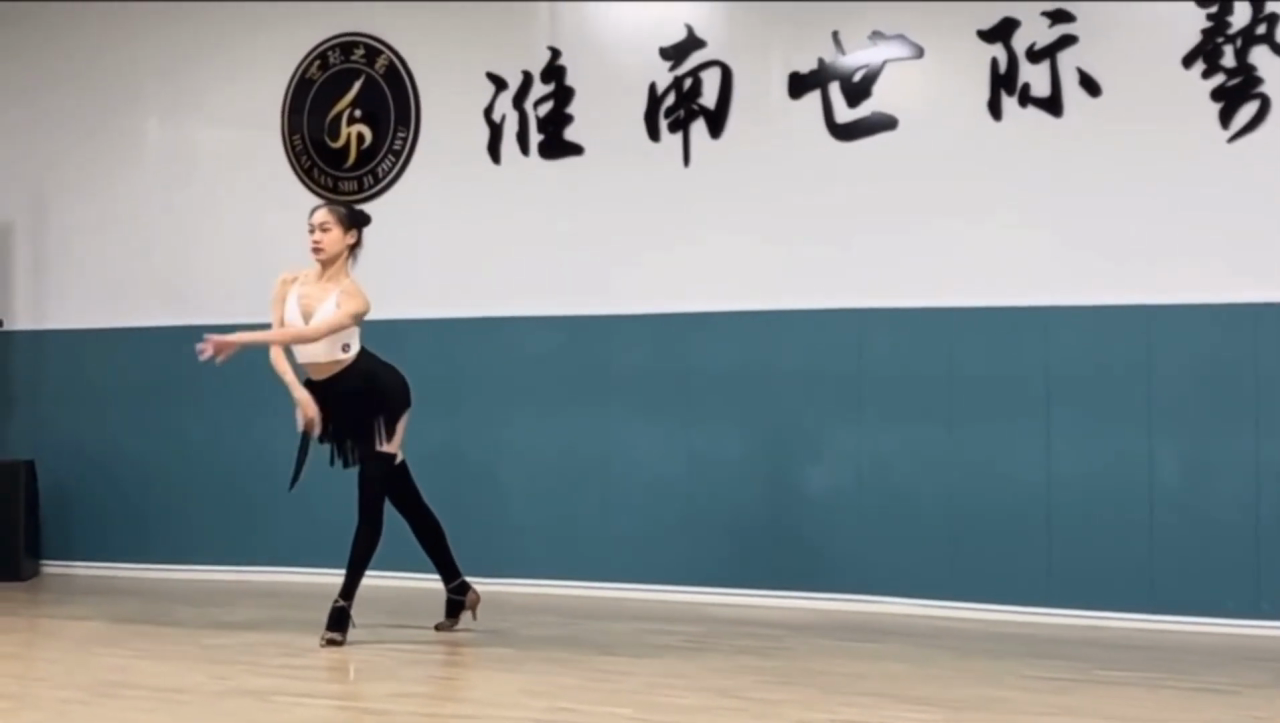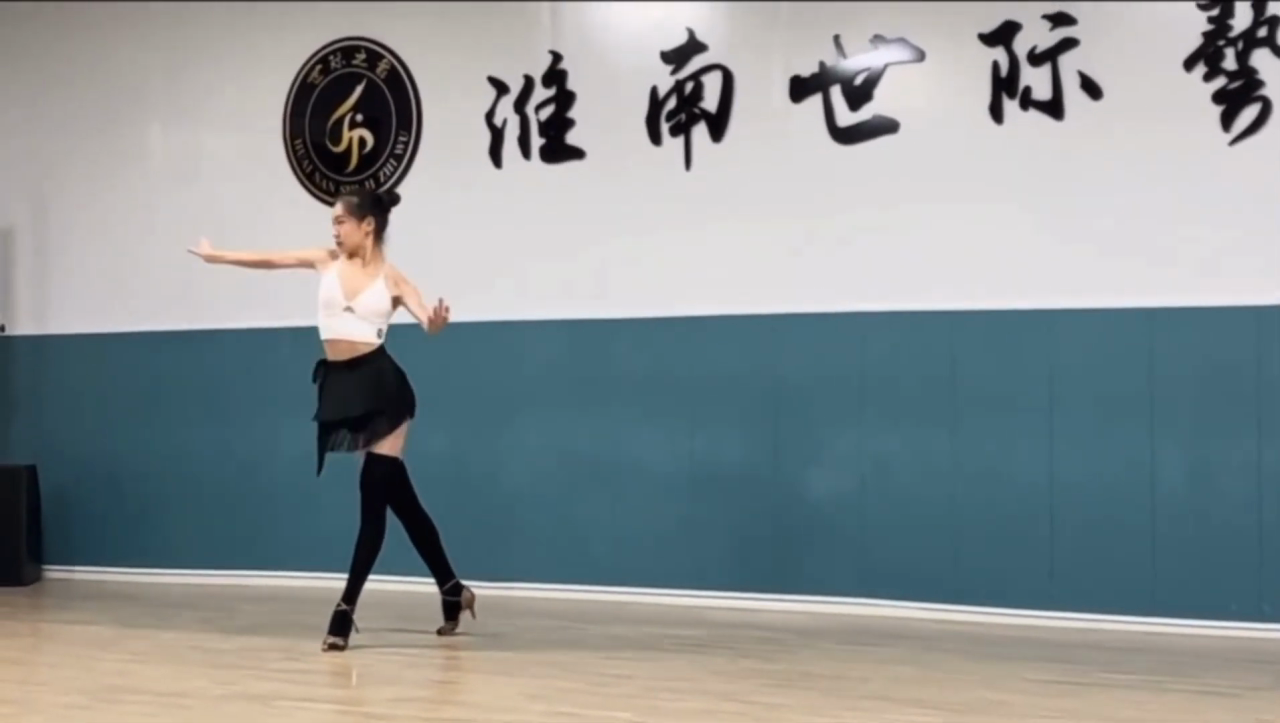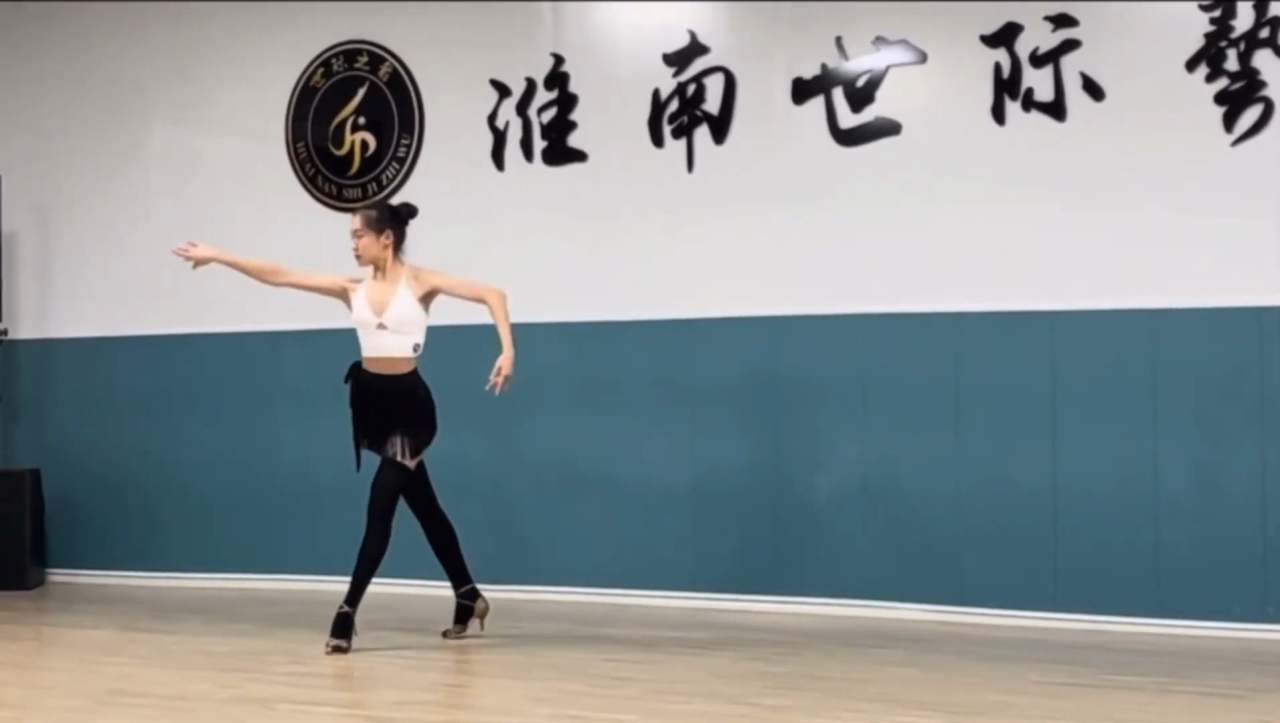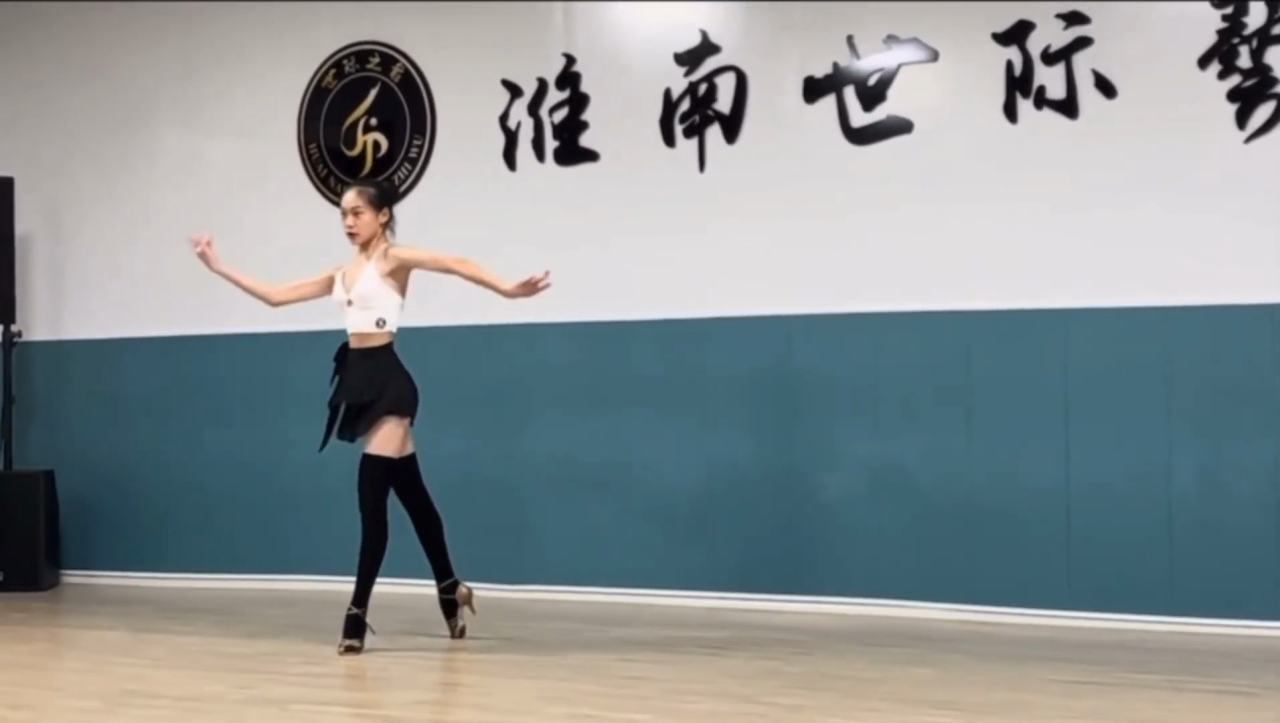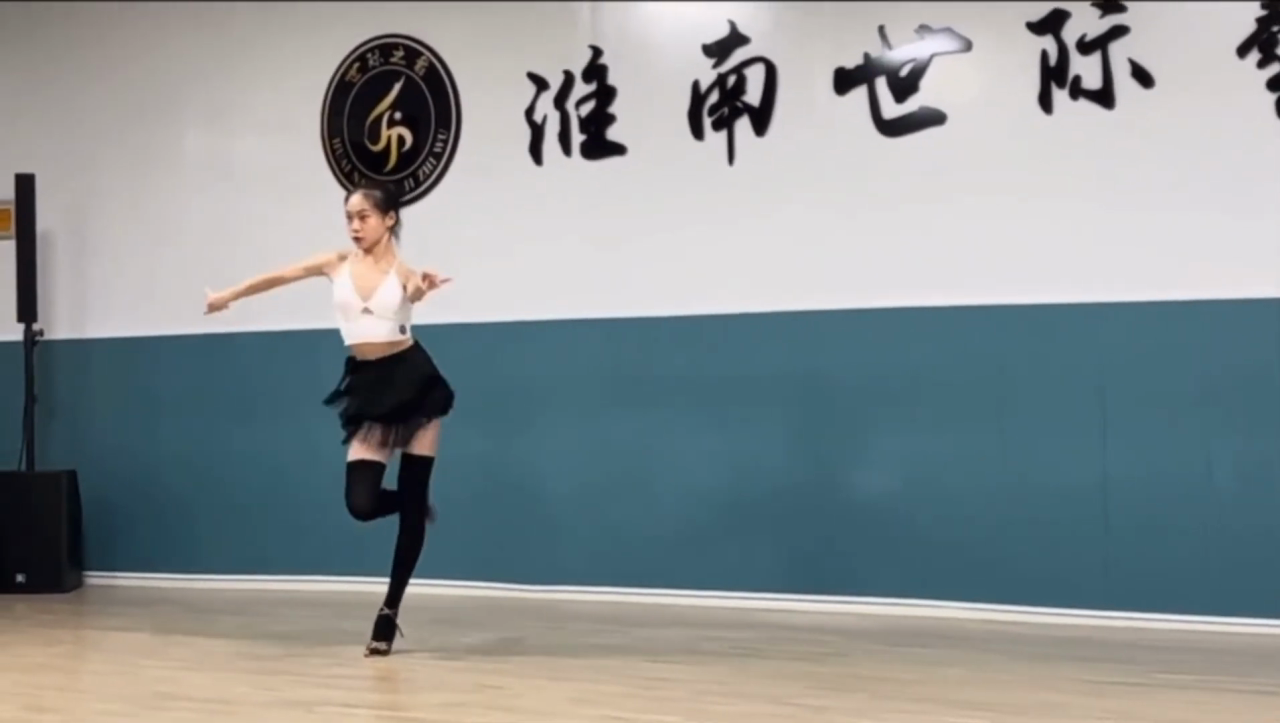
dt=0.5s
person 1, frame 1
left shoulder: (353, 298)
right shoulder: (288, 283)
left elbow: (311, 334)
right elbow: (278, 348)
left wrist: (241, 339)
right wrist: (299, 393)
left hip: (377, 393)
right hip: (330, 398)
left knee: (372, 497)
right knee: (401, 493)
left ankle: (343, 605)
right ankle: (457, 587)
person 1, frame 2
left shoulder: (392, 279)
right shoulder: (327, 260)
left elbow: (429, 320)
right elbow: (270, 259)
left wrist: (435, 318)
right wrist: (216, 255)
left hip: (381, 383)
right hip: (341, 383)
left knee: (375, 497)
right knee: (398, 495)
left ankle: (347, 609)
right ankle: (453, 589)
person 1, frame 3
left shoulder: (420, 281)
right shoulder: (353, 288)
left elbow: (493, 294)
right elbow: (279, 276)
left wrist: (507, 351)
right wrist: (217, 256)
left hip: (409, 400)
right hip: (371, 396)
left knee: (381, 505)
right knee: (424, 505)
left ankle: (348, 612)
right ankle: (468, 595)
person 1, frame 4
left shoulder: (394, 257)
right shoulder: (343, 272)
left elbow: (453, 264)
right elbow: (278, 296)
left wrist: (506, 289)
right wrist: (218, 267)
left hip: (387, 379)
right hip: (362, 379)
left knee: (371, 495)
right knee: (411, 493)
left ankle: (359, 612)
right ankle: (450, 589)
person 1, frame 5
left shoulder: (402, 271)
right shoulder: (337, 263)
left elbow: (413, 291)
right elbow: (277, 276)
left wrist: (424, 287)
right wrist: (224, 297)
left hip: (414, 381)
right hip: (367, 388)
left knee: (412, 499)
right knee: (361, 503)
left ankle: (389, 612)
right ankle: (415, 508)
